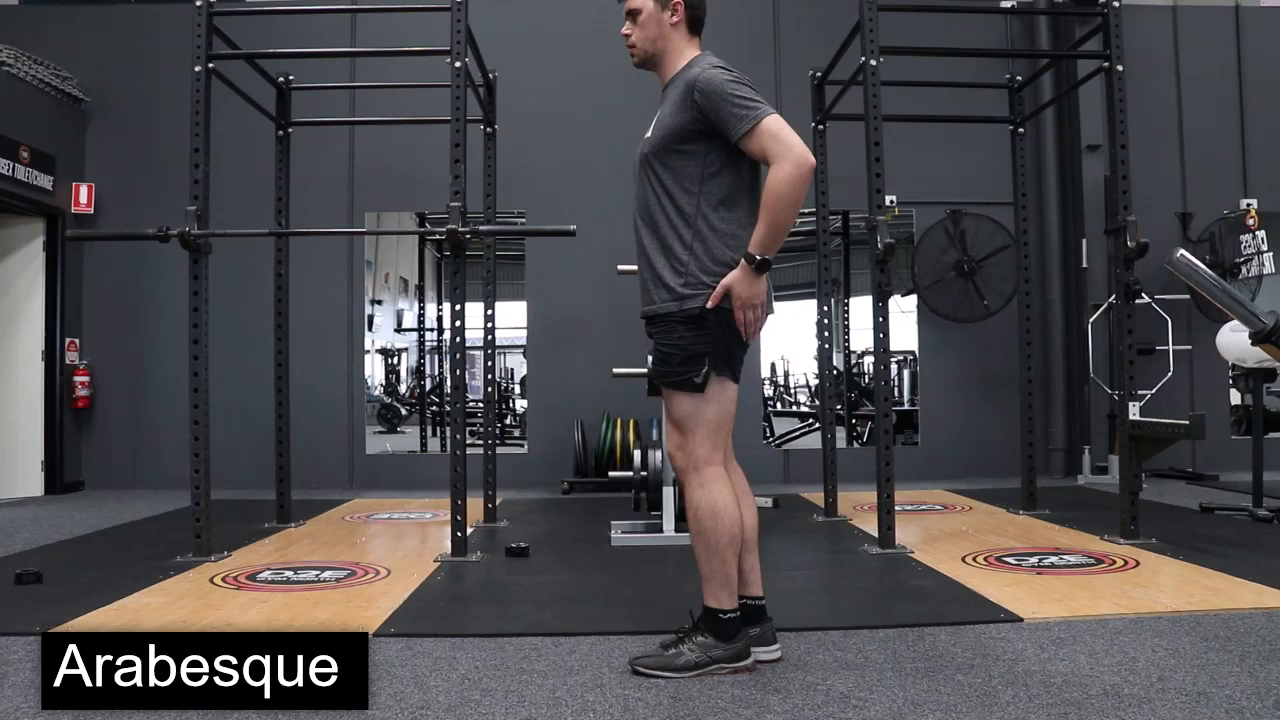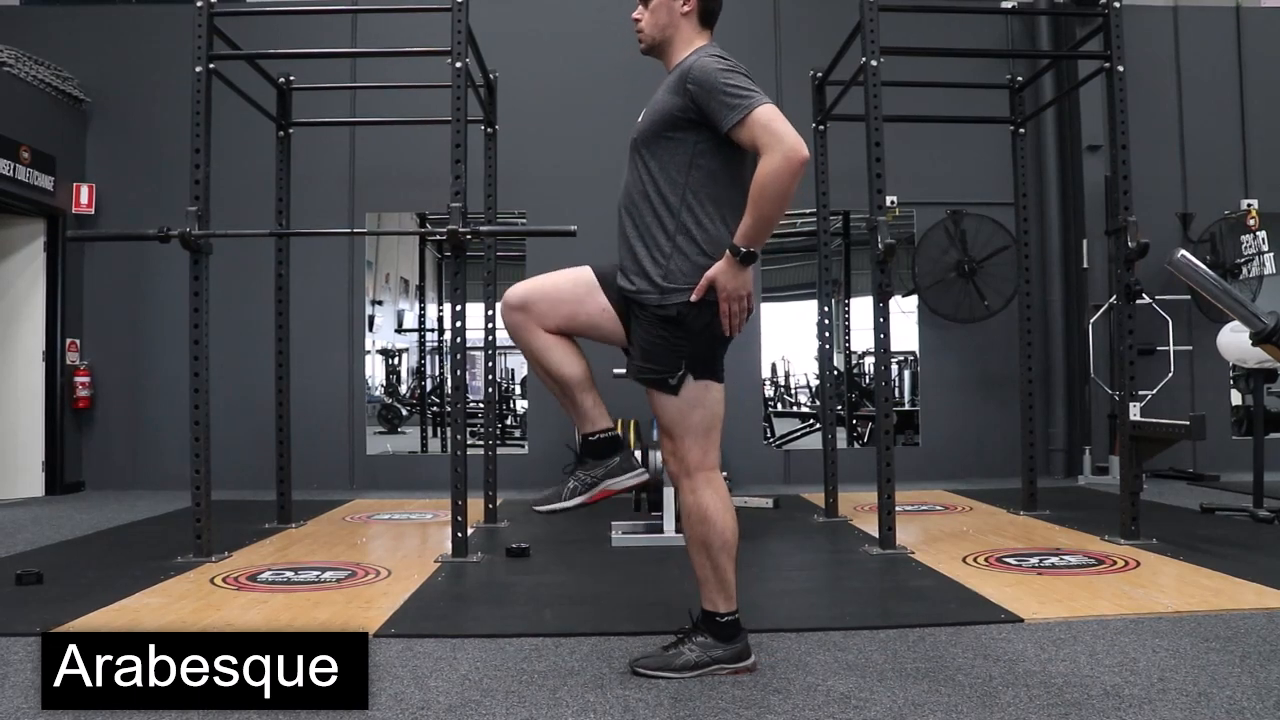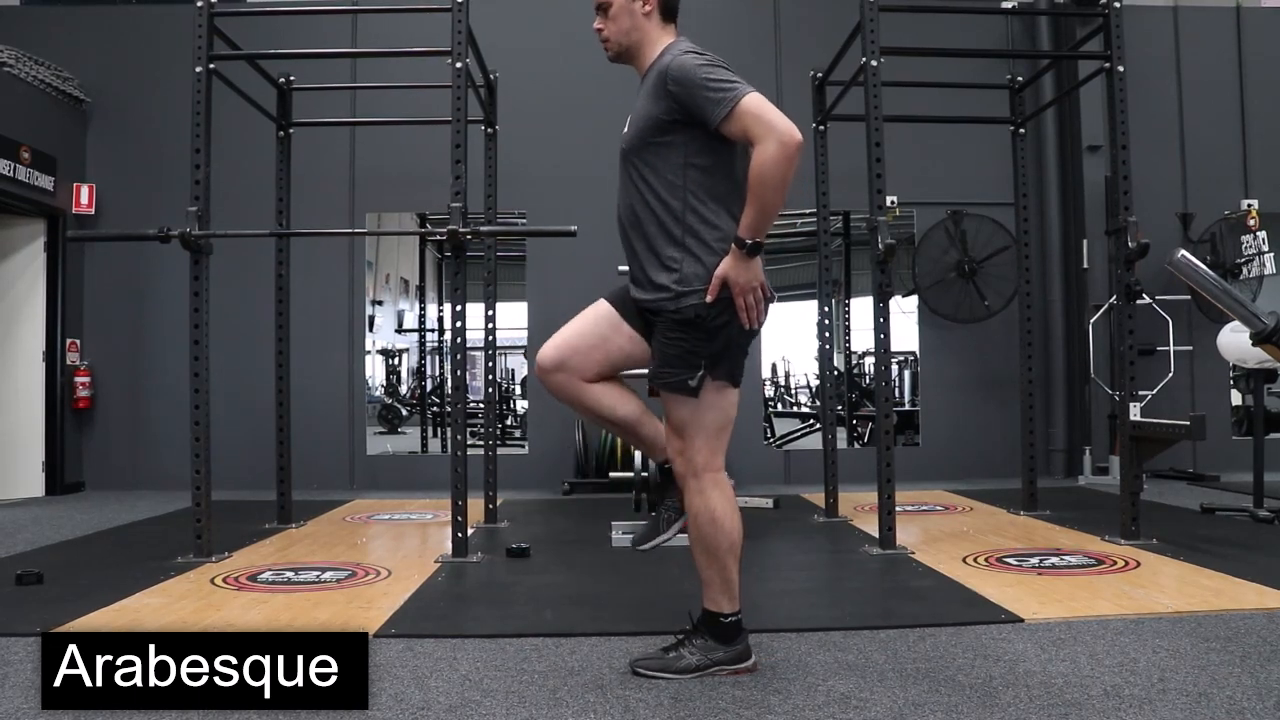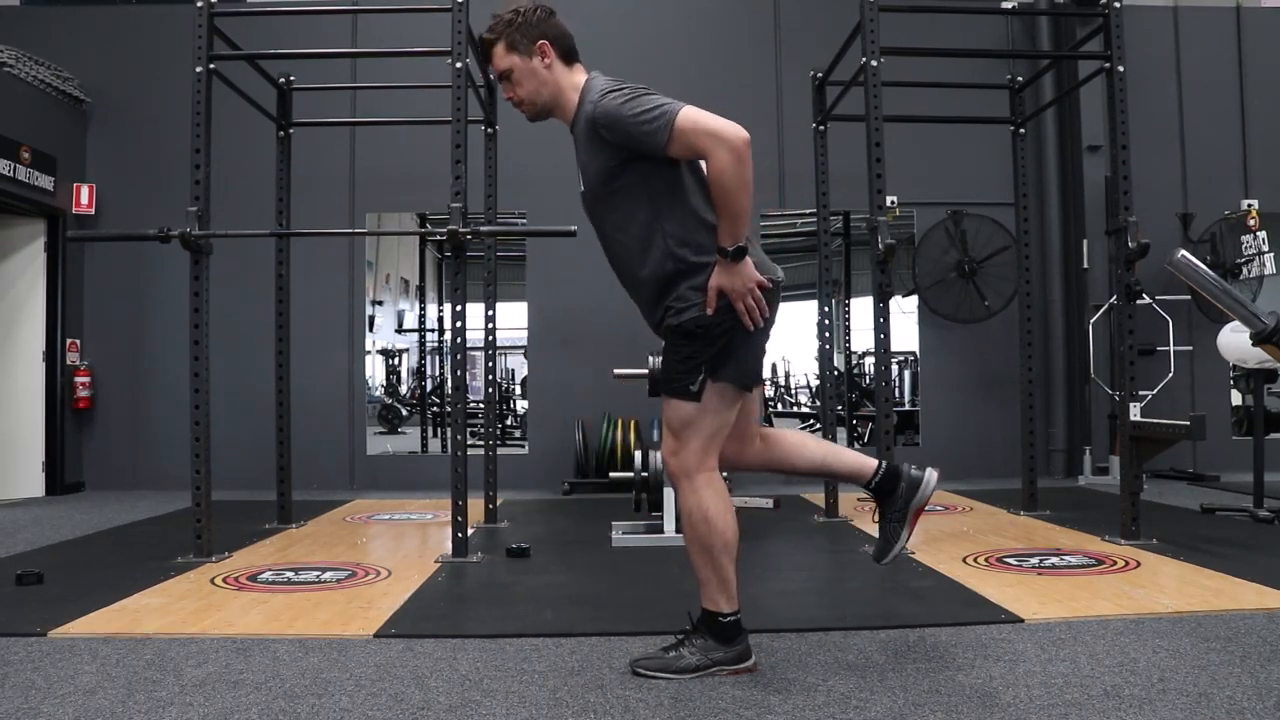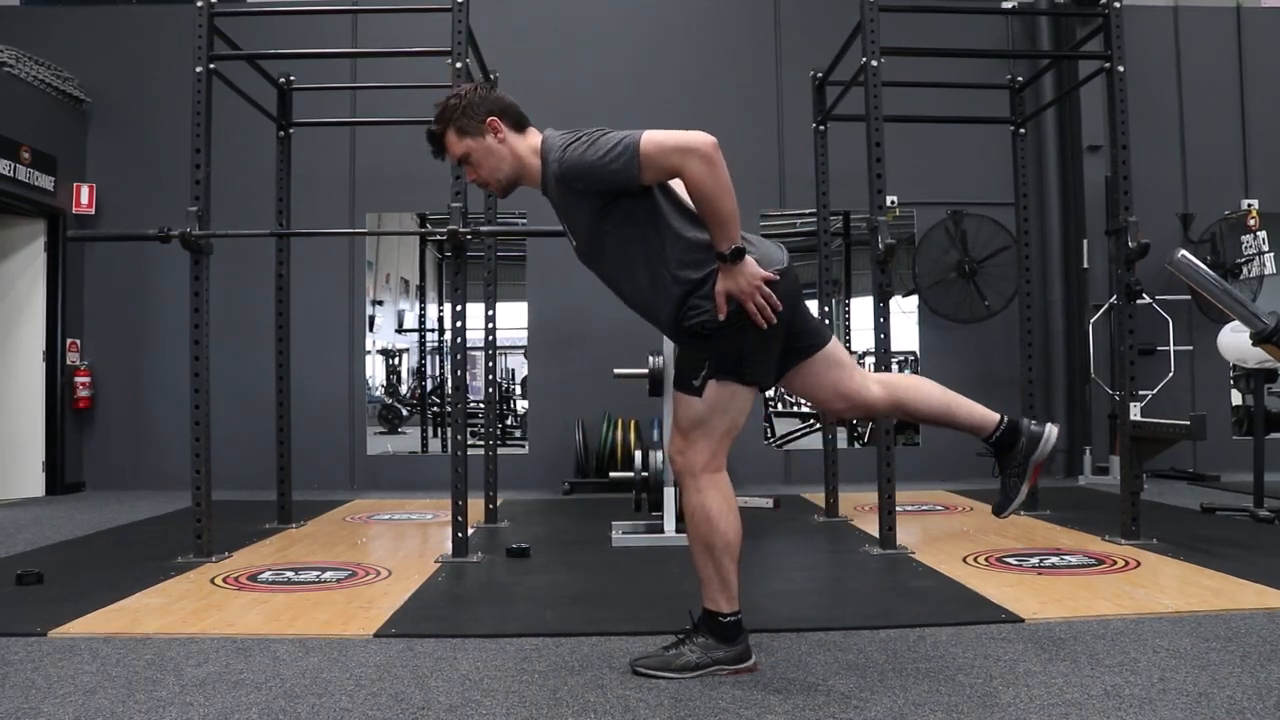
dt=1s
person 1, frame 1
left shoulder: (709, 81)
right shoulder: (677, 95)
left elbow: (795, 161)
left wrist: (753, 266)
left hip: (704, 305)
right hip: (681, 305)
left knee: (698, 461)
right knee: (712, 462)
left ankle: (721, 631)
right ankle: (751, 618)
person 1, frame 2
left shoulder: (705, 71)
right shoulder: (682, 83)
left elbow: (788, 152)
left wrist: (739, 258)
left hip: (685, 294)
right hip: (648, 285)
left knee: (691, 466)
right knee: (523, 306)
left ankle: (723, 635)
right ankle: (604, 452)
person 1, frame 3
left shoulder: (682, 68)
right shoulder: (658, 82)
left elbow: (781, 139)
left wrist: (745, 251)
left hip: (704, 294)
right hip: (664, 290)
left knee: (697, 464)
right knee: (559, 365)
left ankle: (724, 637)
right ankle: (677, 473)
person 1, frame 4
left shoulder: (608, 107)
right shoulder: (592, 121)
left elbow: (728, 141)
right elbow: (699, 163)
left wrist: (733, 256)
left hip: (716, 296)
right hip: (708, 299)
left knee: (688, 461)
right knee: (738, 446)
left ankle: (722, 636)
right ankle: (892, 479)
person 1, frame 5
left shoulder: (573, 159)
right shoulder: (566, 175)
left elbow: (697, 149)
right elbow: (674, 182)
left wrist: (731, 259)
left hip: (729, 298)
right hip: (744, 293)
left knee: (695, 461)
right knee: (859, 394)
left ankle: (722, 635)
right ankle: (1010, 435)
